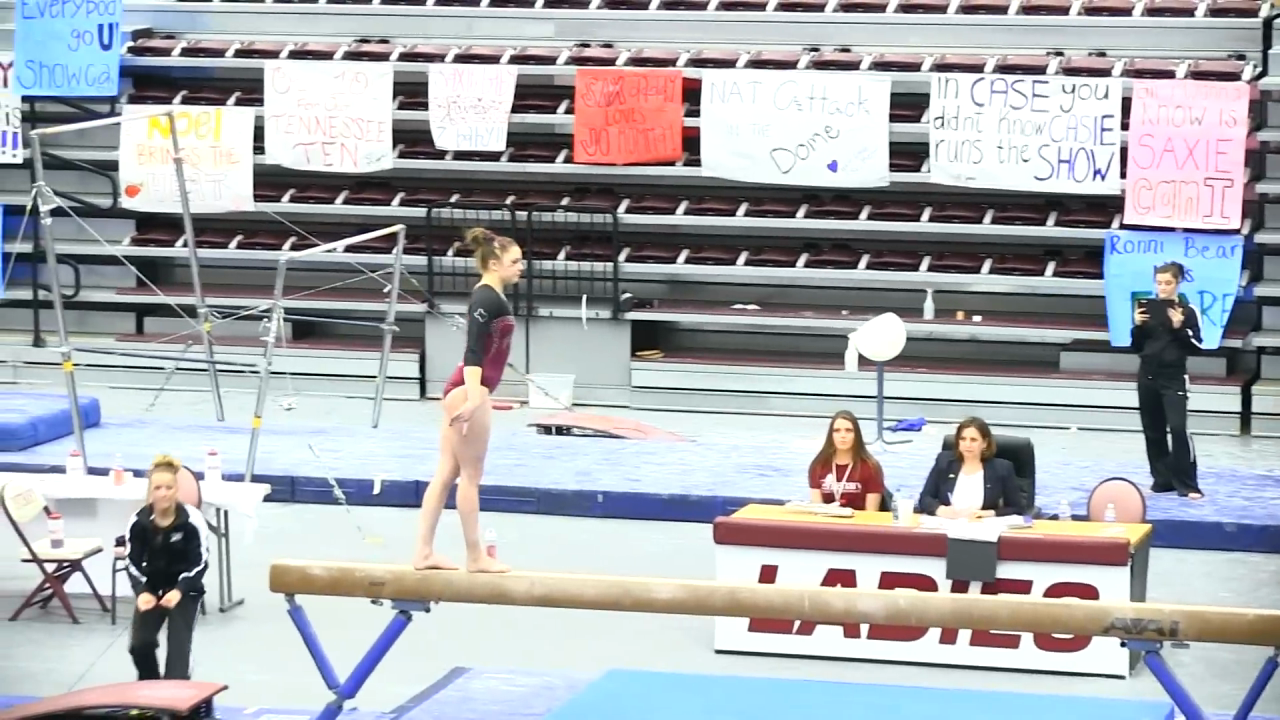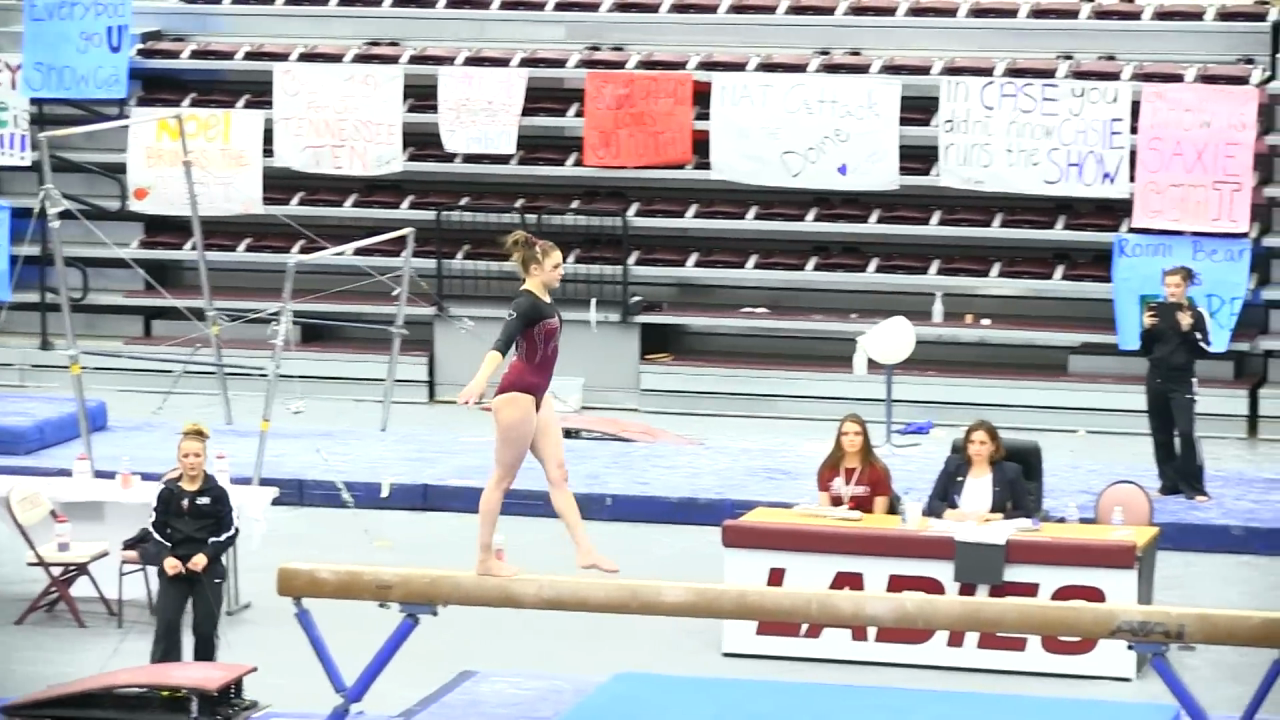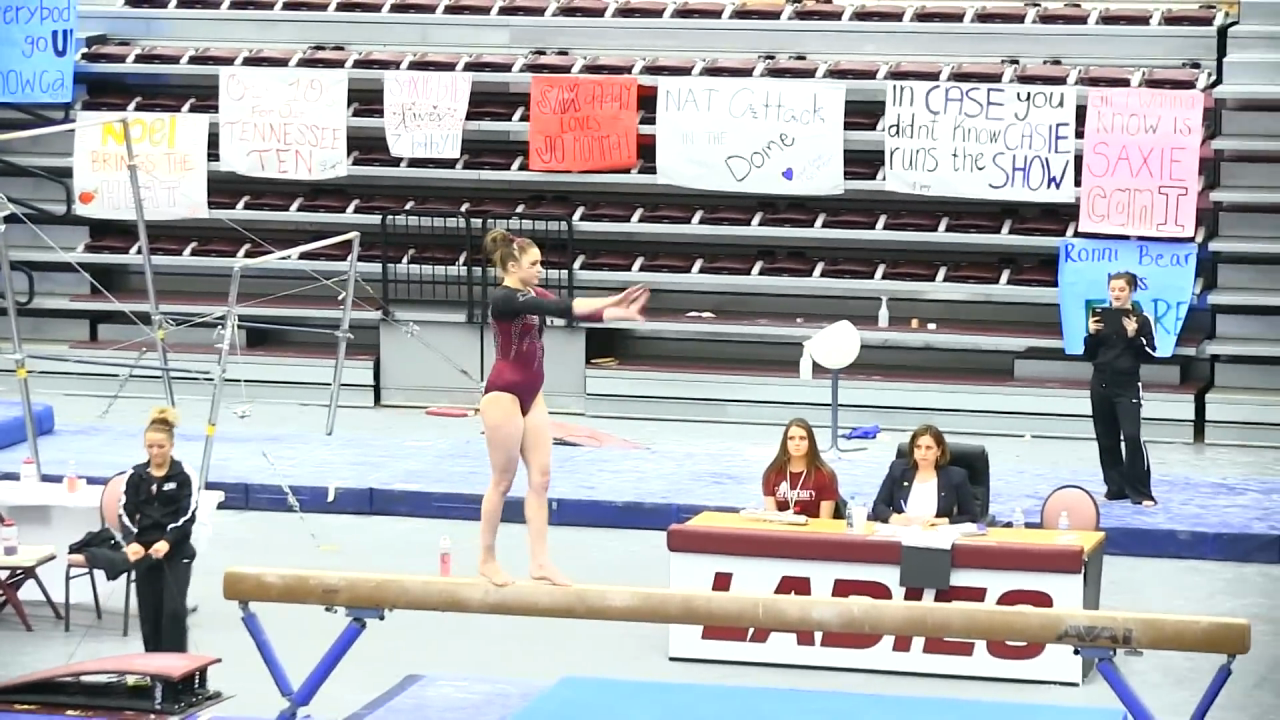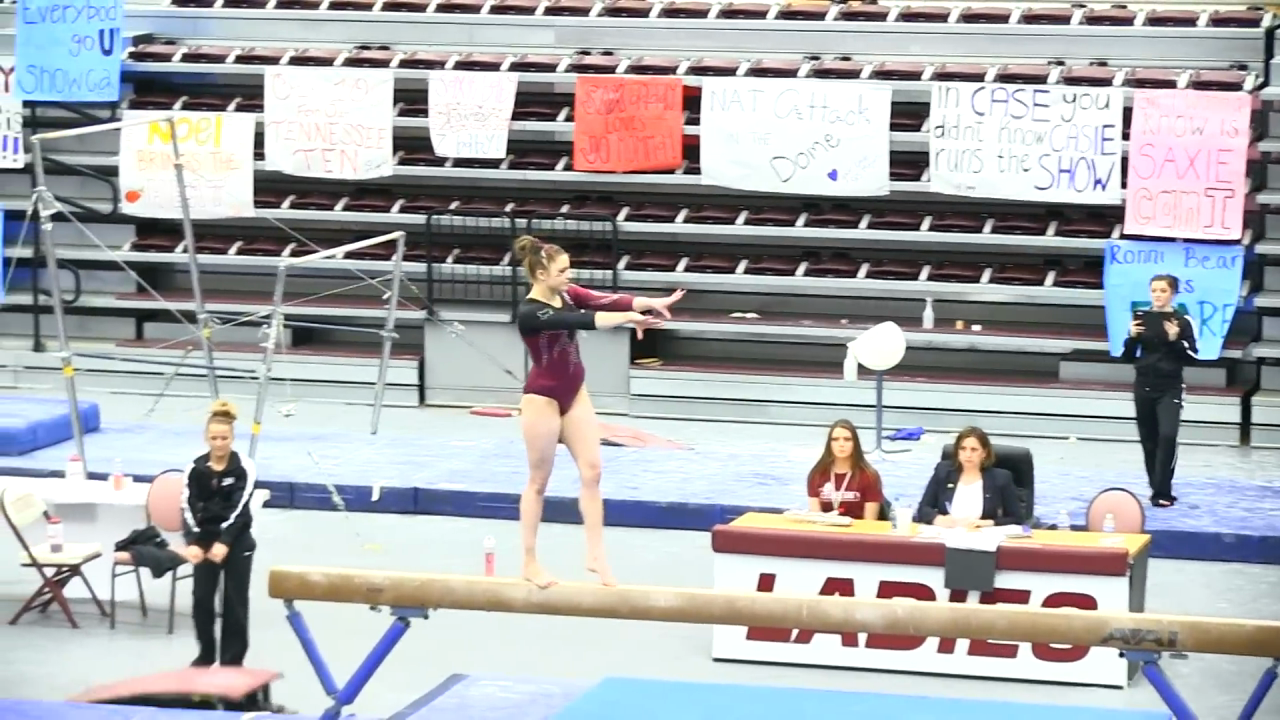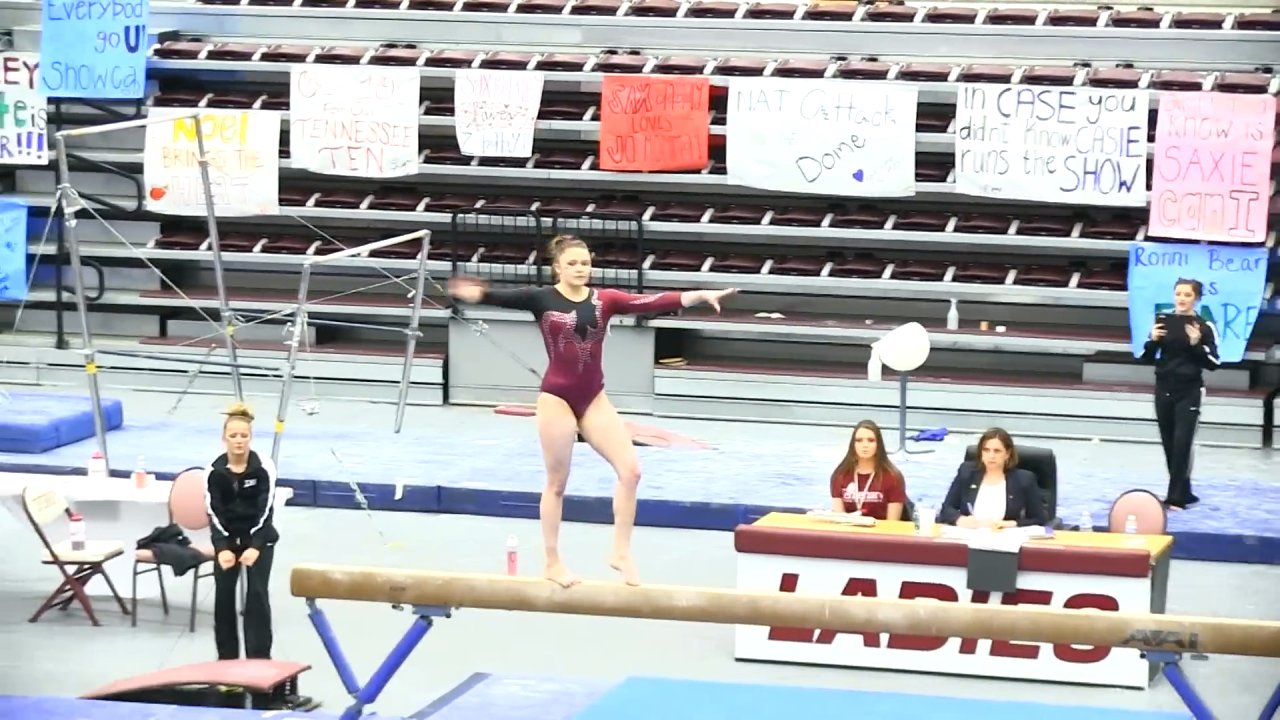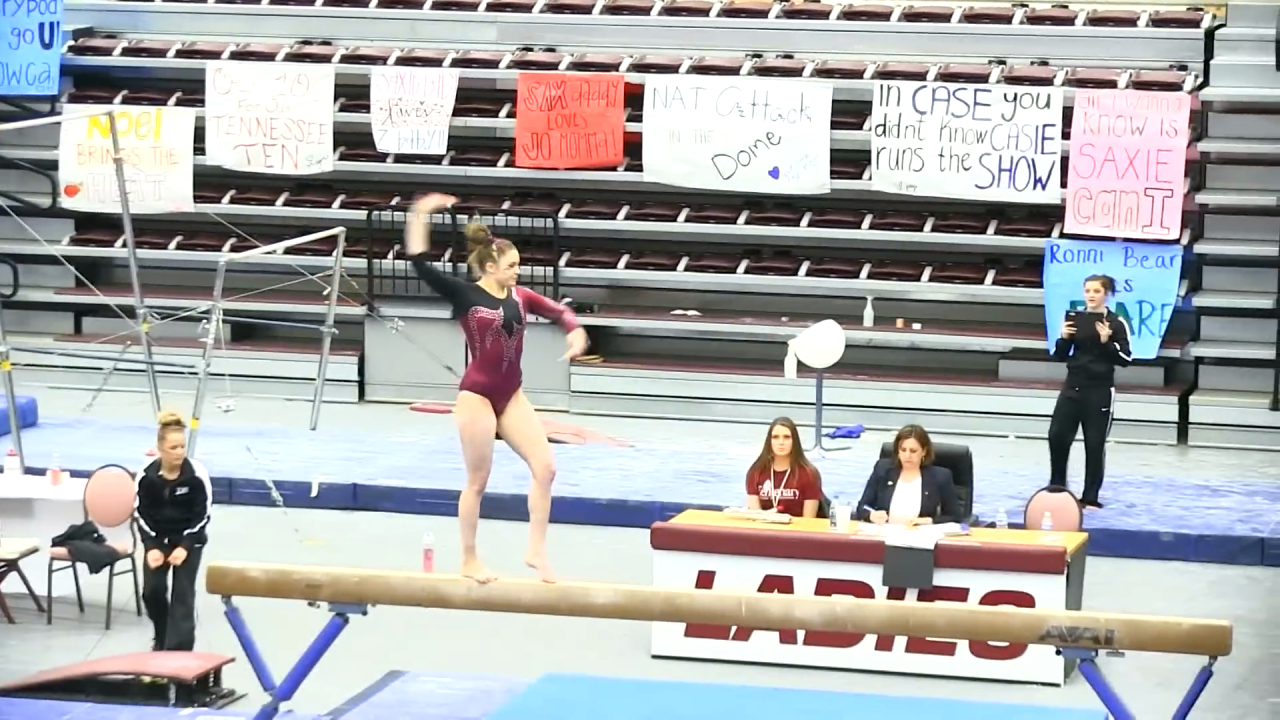
dt=0.5s
person 1, frame 1
left shoulder: (493, 295)
right shoulder: (487, 299)
right elbow: (474, 350)
right wrist: (473, 397)
left hip: (466, 389)
right hip: (470, 390)
left knee: (446, 473)
right knee: (470, 475)
left ankle: (424, 551)
right ankle: (476, 556)
person 1, frame 2
left shoulder: (543, 299)
right shoulder: (526, 303)
right elbow: (502, 341)
right wrist: (481, 379)
left hip: (536, 396)
right hip: (516, 395)
left knee: (559, 476)
right knee: (502, 479)
left ankle: (585, 551)
right ankle: (486, 557)
person 1, frame 3
left shoulder: (533, 294)
right shoulder: (504, 299)
left elbow: (574, 311)
right elbow: (558, 308)
left wrist: (619, 311)
right wrist: (608, 303)
left hip: (531, 396)
right hip: (503, 396)
left knee: (540, 479)
right knee: (502, 482)
left ankle: (540, 561)
right ankle: (487, 559)
person 1, frame 4
left shoulder: (566, 294)
right shoulder: (530, 313)
left elbow: (604, 301)
right elbow: (583, 320)
left wrist: (646, 303)
right wrist: (629, 318)
left hip: (574, 394)
right hip: (543, 399)
left knee: (592, 472)
right knee: (538, 480)
left ankle: (595, 555)
right ankle: (529, 562)
person 1, frame 5
left shoulder: (604, 299)
right shoulder: (542, 299)
left elbow: (656, 303)
right elbow: (494, 295)
left wrist: (705, 294)
right wrist: (466, 290)
left hip: (593, 397)
right hip: (557, 397)
left knee: (630, 471)
right knee: (557, 483)
left ankle: (621, 553)
right ankle: (552, 562)
person 1, frame 6
left shoulder: (519, 296)
right shoulder: (464, 295)
left elbow: (558, 312)
right elbow: (419, 262)
left wrist: (575, 333)
right wrist: (421, 214)
left hip: (511, 397)
right hip: (477, 396)
left knee: (545, 469)
right knee: (478, 481)
left ankle: (537, 551)
right ankle: (469, 559)
person 2, frame 1
left shoulder: (192, 520)
right shoulder: (139, 521)
left elbow: (200, 563)
right elbow: (133, 562)
left wrist: (179, 590)
right wrist: (141, 591)
left hip: (185, 589)
right hip: (152, 587)
left knee: (179, 645)
right knee: (140, 644)
person 2, frame 2
left shoulder: (218, 491)
right shoulder: (167, 491)
left elbow: (230, 531)
right elbow: (156, 529)
left wrist: (207, 555)
right wrist: (166, 556)
left hip: (208, 567)
right hip: (174, 568)
left knee: (205, 629)
right knee: (166, 626)
person 2, frame 3
left shoulder: (184, 475)
right shoulder: (136, 476)
left elbow: (187, 515)
right elbow: (126, 513)
left wrist: (167, 541)
right wrist: (131, 542)
left hip: (177, 552)
right hip: (145, 551)
left knee: (173, 609)
right knee: (149, 611)
person 2, frame 4
left shoulder: (245, 467)
right shoulder: (196, 468)
left elbow: (239, 508)
right elbow: (189, 508)
left wrist: (225, 542)
right wrist: (192, 542)
left hip: (237, 541)
right hip: (206, 540)
left knee: (235, 602)
right knee: (201, 597)
left ankle: (232, 661)
right ankle: (206, 654)
person 2, frame 5
left shoulder: (263, 466)
right shoulder: (215, 470)
left elbow: (265, 509)
right elbow: (214, 511)
left wrist: (255, 546)
right wrist: (222, 547)
left hip: (259, 537)
right hip: (227, 538)
left knee: (257, 594)
right knee: (223, 595)
left ankle: (259, 657)
right ankle: (227, 656)
person 2, frame 6
left shoulder: (197, 474)
right shoulder: (147, 476)
left elbow: (202, 515)
right elbow: (142, 514)
left wrist: (184, 547)
right wrist: (151, 547)
left hip: (188, 539)
right hip: (157, 538)
left knee: (183, 593)
right knee: (152, 590)
left ankle: (178, 650)
right ankle: (162, 637)
person 3, frame 1
left shoulder: (1187, 311)
right shoulder: (1147, 308)
left elbow: (1196, 346)
right elbow: (1137, 347)
left wrist: (1179, 328)
right wrist: (1137, 326)
left hip: (1173, 378)
right hip: (1148, 377)
left knee: (1178, 429)
right knee: (1153, 431)
left ankle: (1187, 483)
right ankle: (1162, 478)
person 3, frame 2
left shoulder: (1196, 315)
right shoulder: (1156, 312)
left elbow: (1204, 350)
right elbow: (1146, 351)
left wrist: (1188, 331)
right wrist: (1146, 330)
left hip: (1182, 381)
right hip: (1156, 380)
left knee: (1186, 432)
right knee: (1161, 433)
left ankle: (1193, 486)
right ankle: (1170, 481)
person 3, frame 3
left shoulder: (1140, 320)
right shoulder: (1100, 316)
left elbow: (1149, 354)
right elbow: (1090, 355)
left wrist: (1133, 337)
right wrist: (1091, 334)
left hip: (1127, 386)
right hip: (1100, 384)
left knee: (1132, 436)
right knee: (1106, 438)
left ankle: (1140, 491)
right ankle: (1116, 486)
person 3, frame 4
left shoulder: (1182, 321)
right shoulder: (1141, 318)
left elbow: (1191, 357)
right elbow: (1128, 357)
left wrist: (1175, 340)
right wrist: (1131, 338)
left hip: (1170, 388)
right hip: (1144, 387)
left knee: (1168, 436)
right knee: (1149, 440)
left ankle: (1163, 491)
right ankle: (1158, 488)
person 3, frame 5
left shoulder: (1204, 327)
right shoulder: (1163, 321)
left elbow: (1213, 363)
right elbow: (1147, 358)
left wrist: (1196, 344)
right wrist: (1152, 341)
left hip: (1189, 392)
right hip: (1163, 390)
left knee: (1181, 443)
right knee: (1169, 444)
left ankle: (1176, 497)
right ankle: (1183, 492)
person 3, frame 6
left shoulder: (1117, 323)
right shoulder: (1075, 319)
left elbow: (1125, 359)
right elbow: (1060, 356)
left wrist: (1106, 342)
right wrist: (1064, 338)
left hip: (1100, 390)
right hip: (1072, 386)
left knee: (1095, 444)
right knee: (1057, 436)
left ankle: (1090, 496)
right ankle: (1057, 485)
